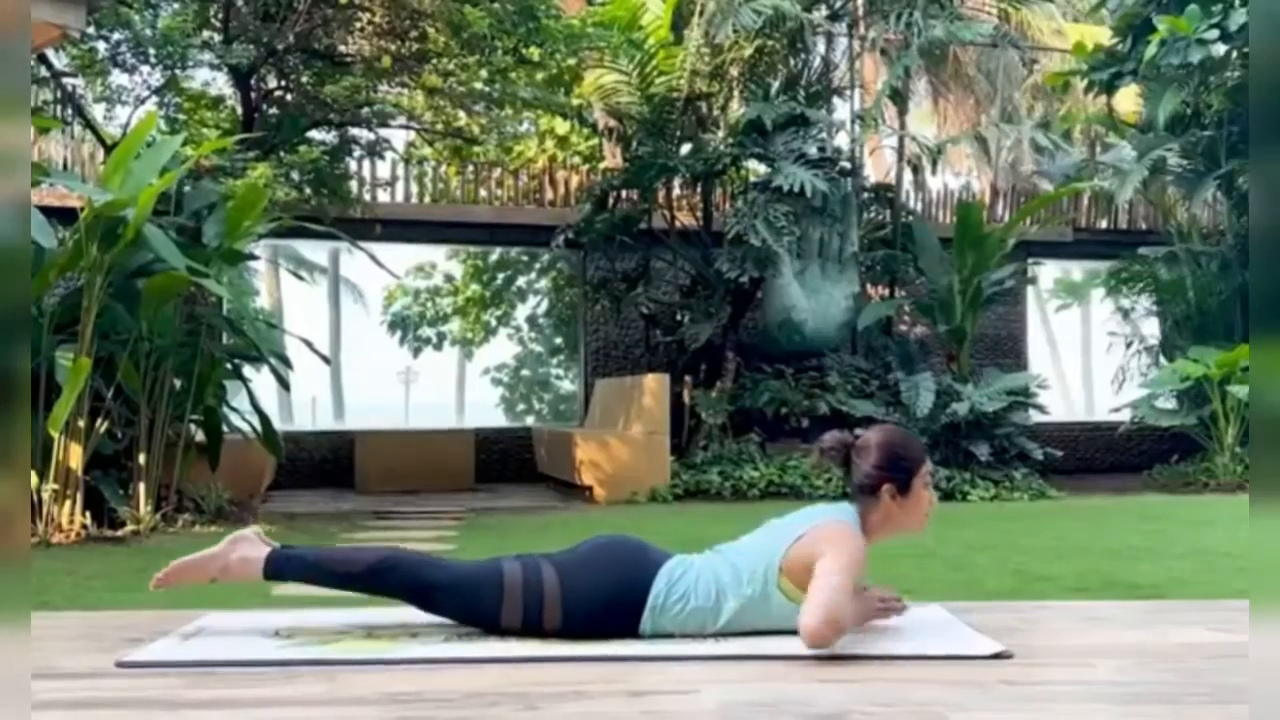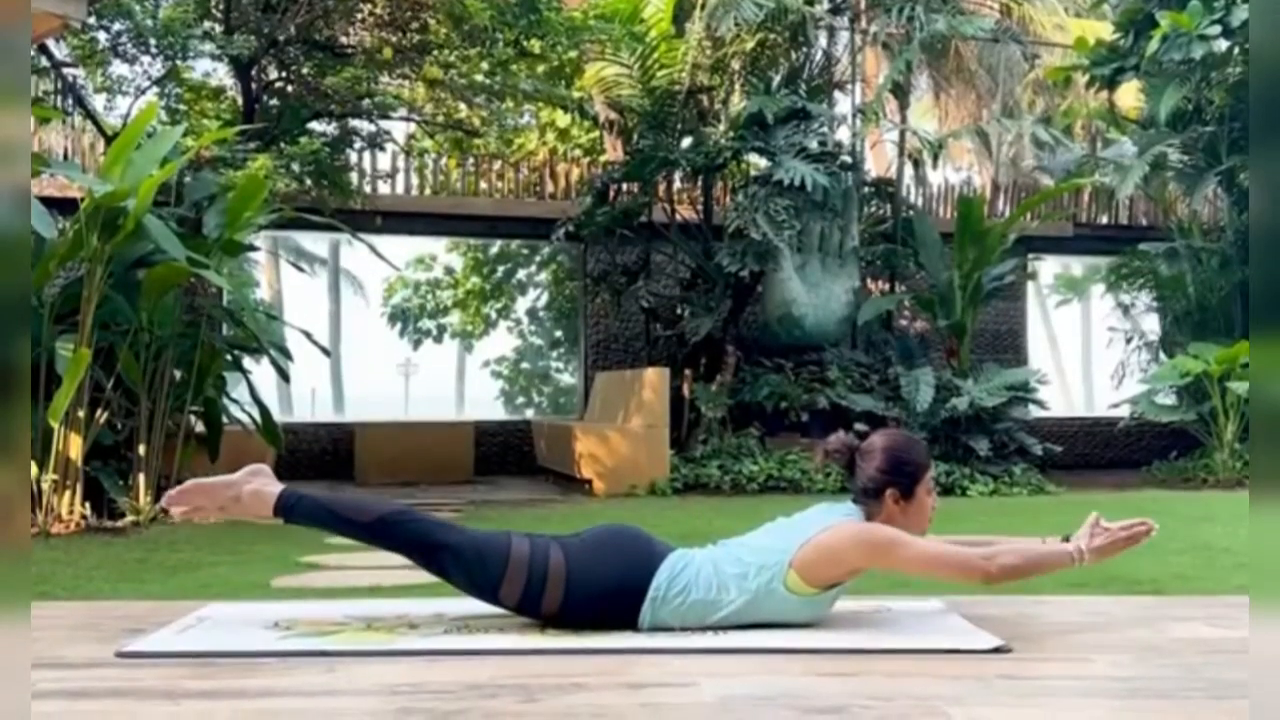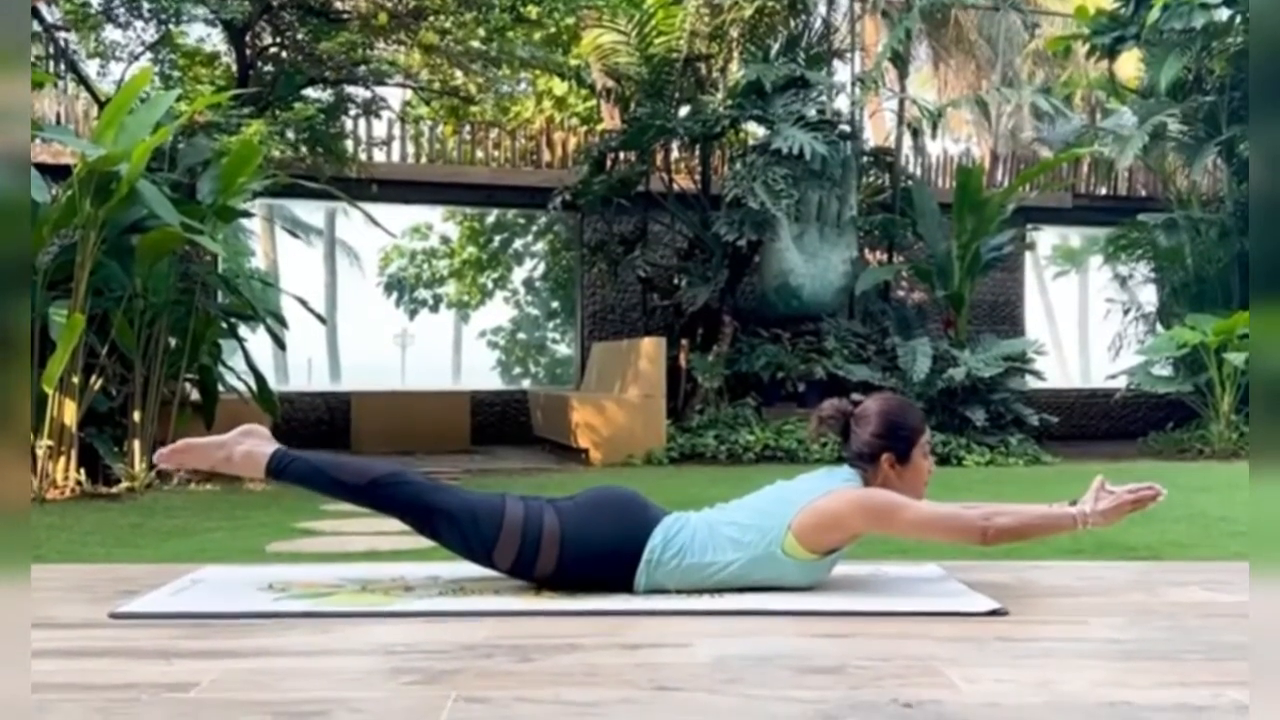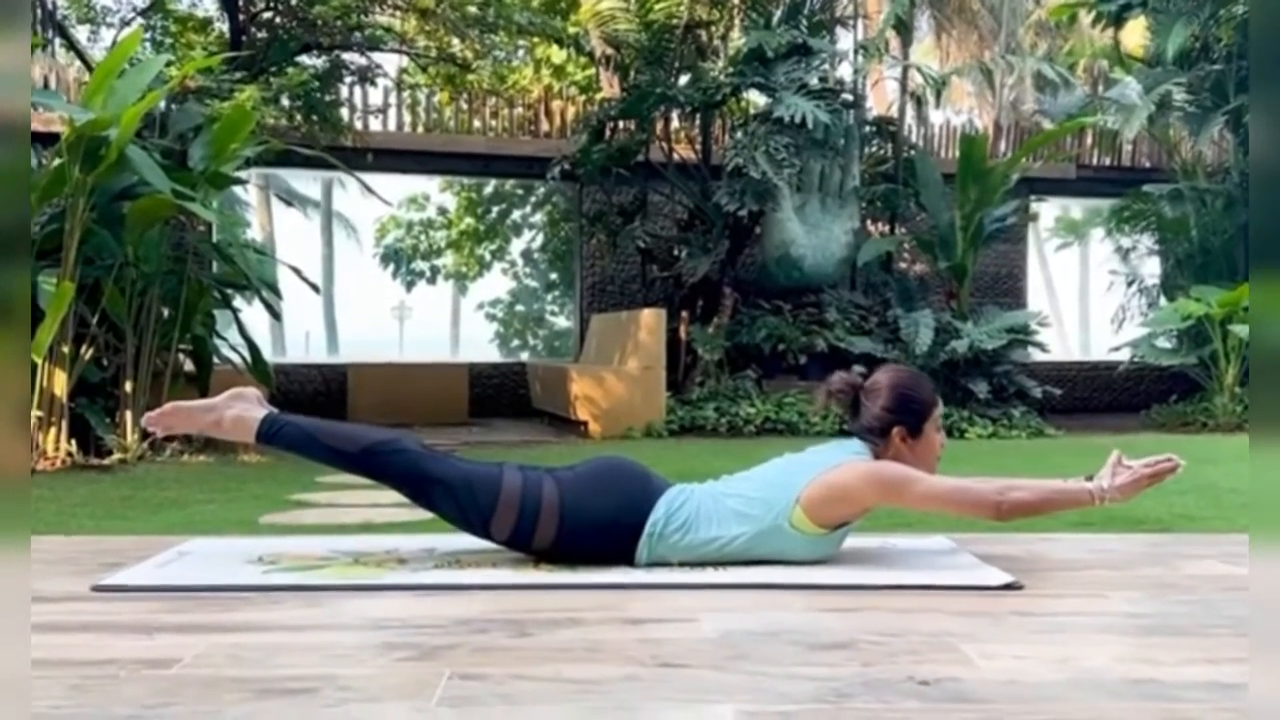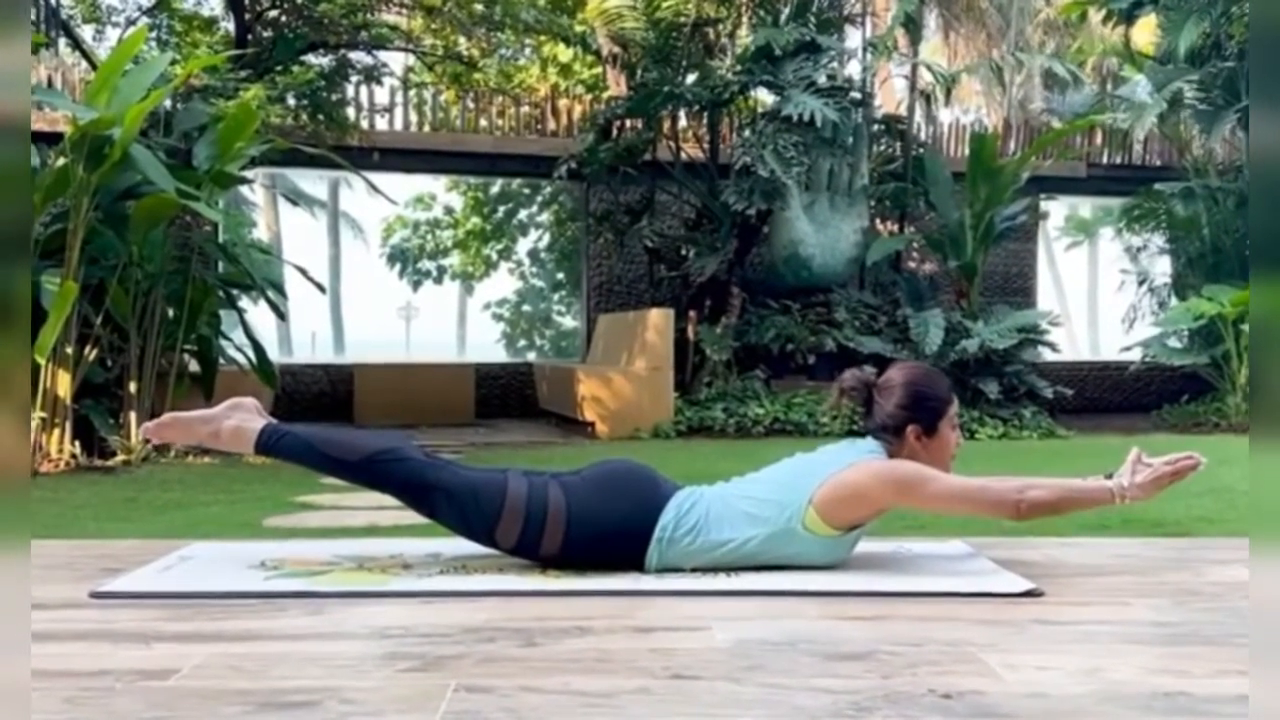
dt=1s
person 1, frame 1
left shoulder: (827, 517)
right shoulder: (847, 542)
right elbow: (814, 631)
left wrist: (847, 598)
right wrist: (851, 613)
left hip: (626, 571)
right hip: (619, 598)
left knee: (445, 579)
right knee: (433, 583)
left ankle: (266, 547)
right ankle: (256, 560)
person 1, frame 2
left shoulder: (844, 518)
right shoulder: (860, 538)
left elbow: (967, 553)
right elbow: (984, 567)
left wrist: (1064, 543)
right wrist: (1081, 549)
left hip: (627, 565)
right hip: (619, 588)
left knee: (446, 547)
right knee: (440, 547)
left ankle: (268, 492)
right ankle: (269, 498)
person 1, frame 3
left shoulder: (841, 484)
right shoulder: (857, 505)
left elbow: (966, 517)
right elbow: (982, 528)
left wrist: (1072, 508)
right wrist: (1085, 515)
left hip: (620, 528)
right hip: (613, 551)
left knee: (440, 509)
right knee: (434, 511)
left ankle: (268, 450)
right ankle: (261, 459)
person 1, frame 4
left shoulder: (848, 455)
right shoulder: (868, 478)
left elbow: (983, 492)
right elbow: (999, 501)
left wrist: (1087, 485)
right wrist: (1102, 489)
left hip: (621, 499)
right hip: (615, 522)
left knee: (436, 476)
right knee: (430, 479)
left ankle: (256, 414)
right ankle: (252, 423)
person 1, frame 5
left shoulder: (861, 454)
right shoulder: (883, 477)
left elbow: (999, 493)
right elbow: (1017, 500)
left wrist: (1106, 481)
right wrist: (1121, 488)
left hip: (631, 503)
right hip: (624, 528)
left knee: (441, 483)
right knee: (432, 487)
left ankle: (257, 424)
right ankle: (250, 433)
